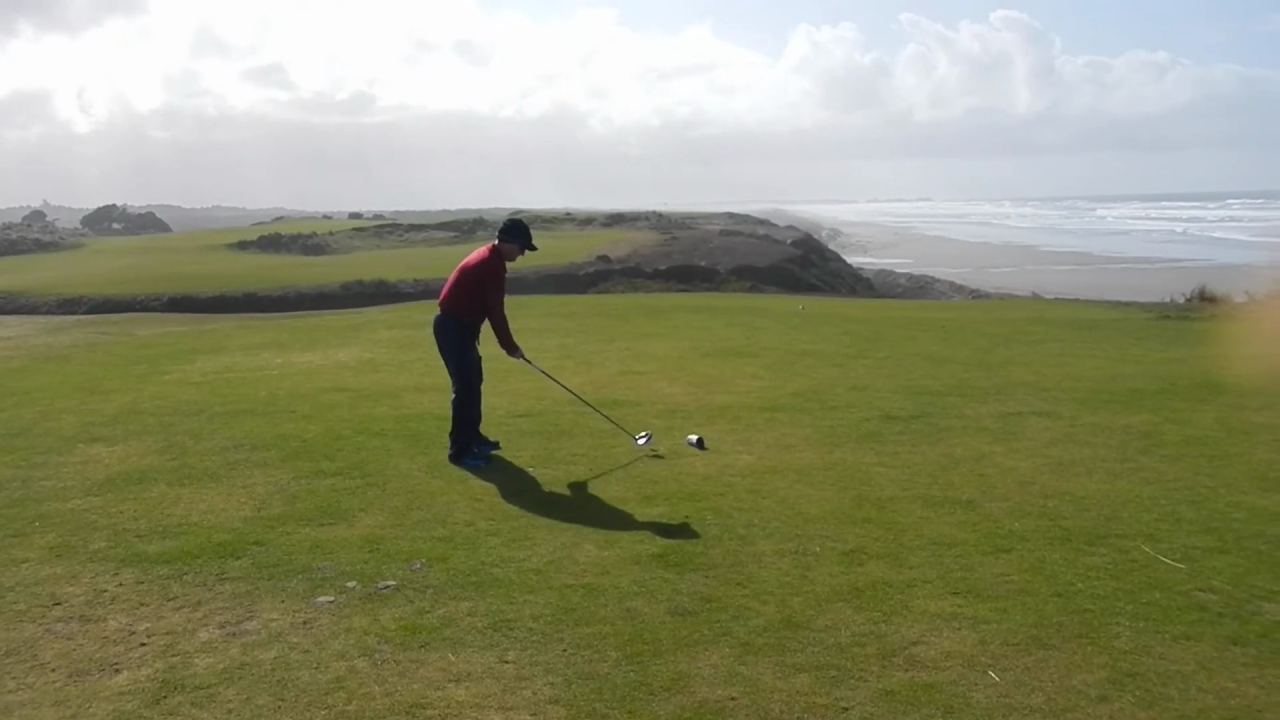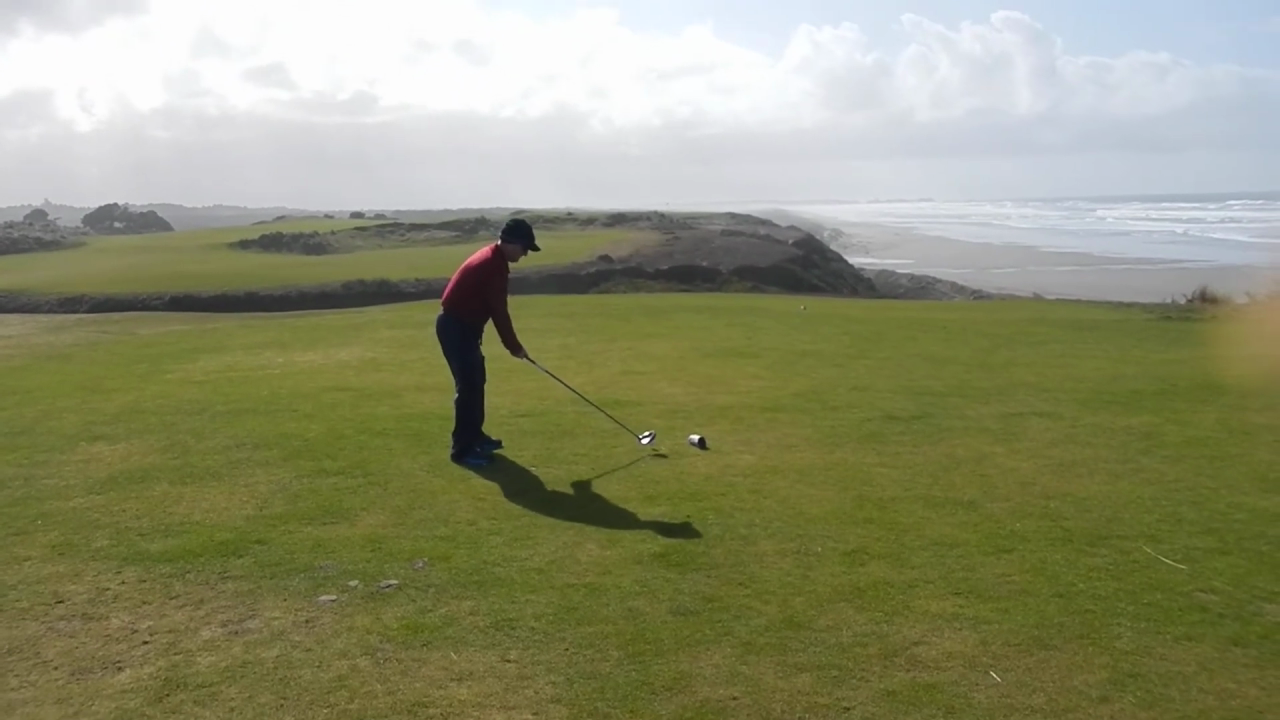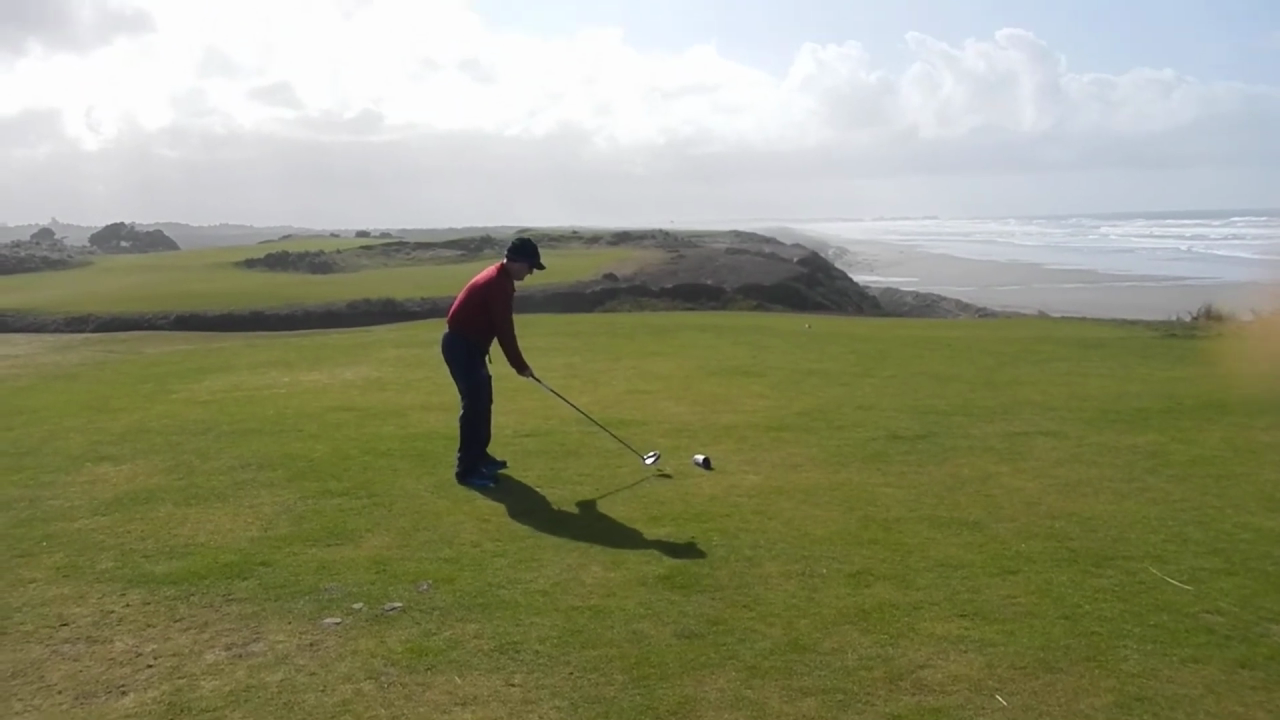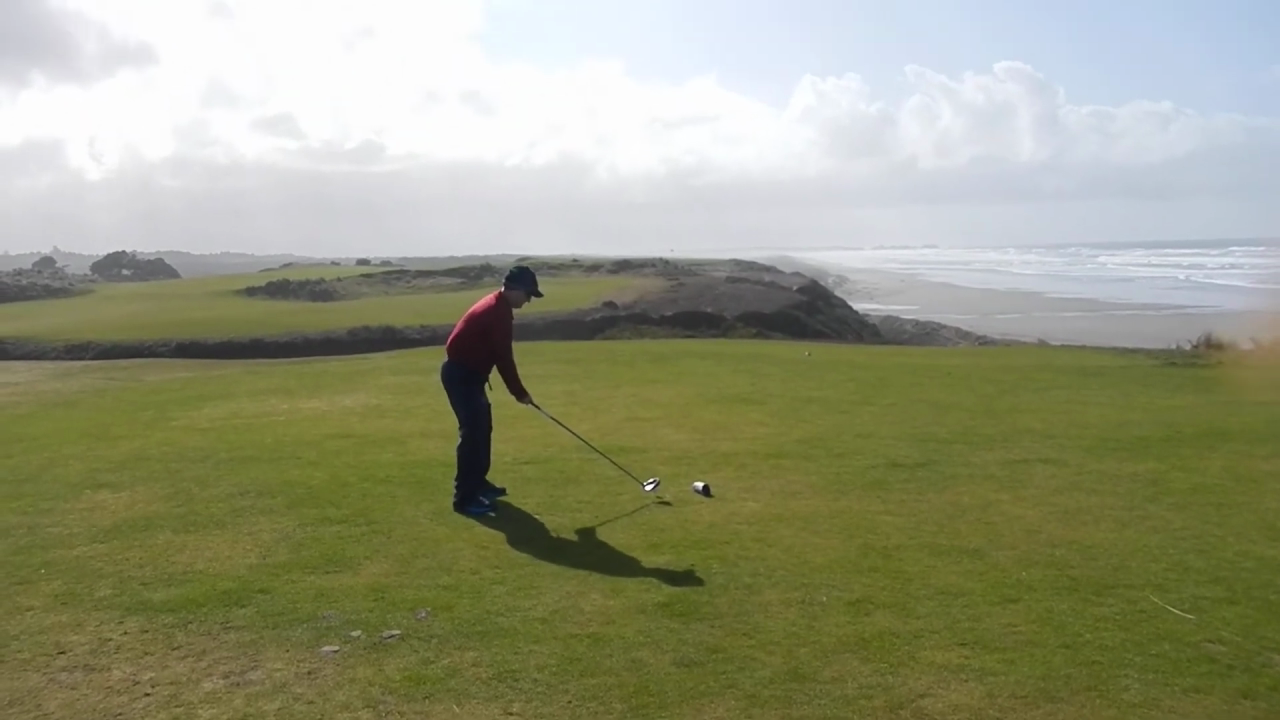
dt=0.2s
person 1, frame 1
left shoulder: (487, 257)
right shoulder: (491, 266)
left elbow: (489, 309)
right elbow: (496, 312)
left wrist: (507, 344)
right wrist: (510, 346)
left hip: (457, 323)
right hip: (453, 326)
left knee: (472, 381)
right knee: (465, 385)
left ankle: (472, 436)
right ankle: (459, 448)
person 1, frame 2
left shoulder: (491, 257)
right shoulder: (494, 266)
left elbow: (493, 309)
right elbow: (499, 312)
left wrist: (511, 345)
right wrist: (514, 346)
left hip: (460, 323)
right hip: (456, 326)
left knee: (475, 381)
right knee: (468, 385)
left ankle: (475, 436)
right ankle: (462, 448)
person 1, frame 3
left shoulder: (497, 277)
right shoulder: (499, 283)
left elbow: (499, 327)
right elbow: (505, 330)
left wrist: (517, 363)
right wrist: (520, 365)
left hip: (466, 342)
right hip: (461, 344)
left knee: (482, 400)
right knee: (474, 403)
left ankle: (478, 455)
right ankle: (466, 468)
person 1, frame 4
left shoulder: (495, 305)
right shoulder: (498, 312)
left elbow: (498, 355)
right elbow: (504, 358)
left wrist: (516, 390)
right wrist: (519, 392)
left hip: (465, 370)
right hip: (461, 373)
left knee: (482, 428)
right knee: (472, 431)
left ankle: (478, 482)
right ankle: (464, 496)
